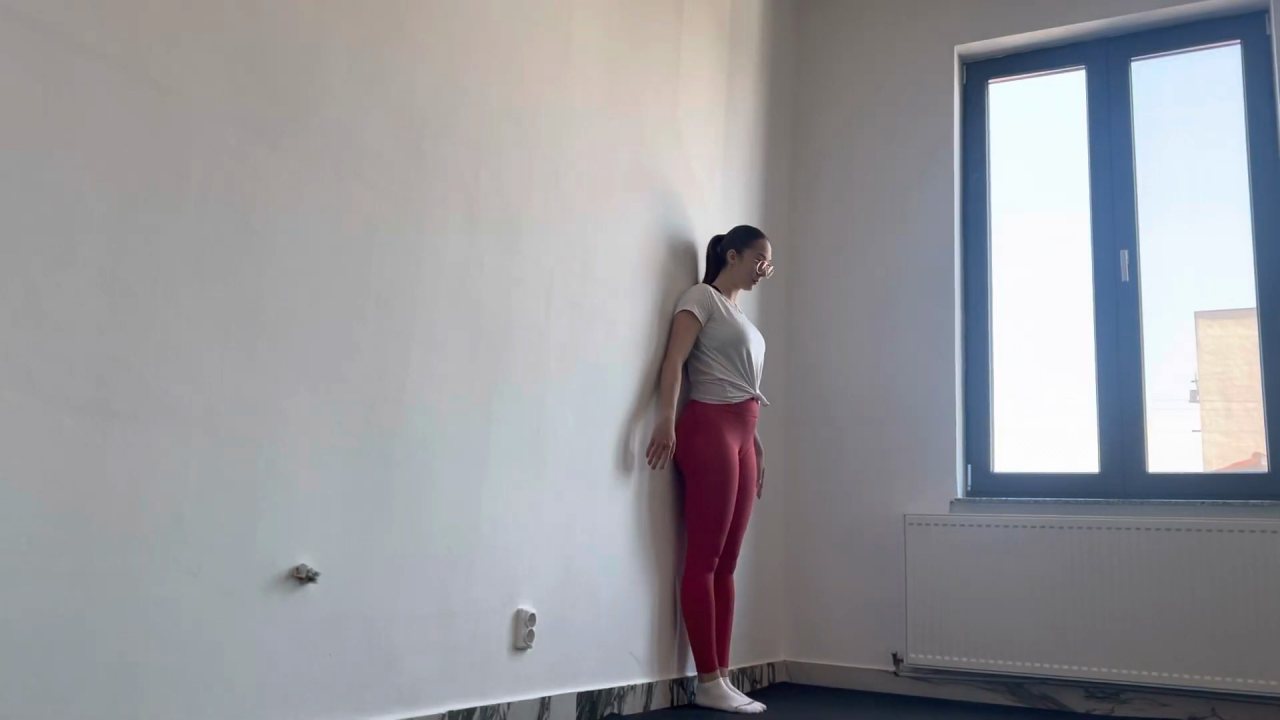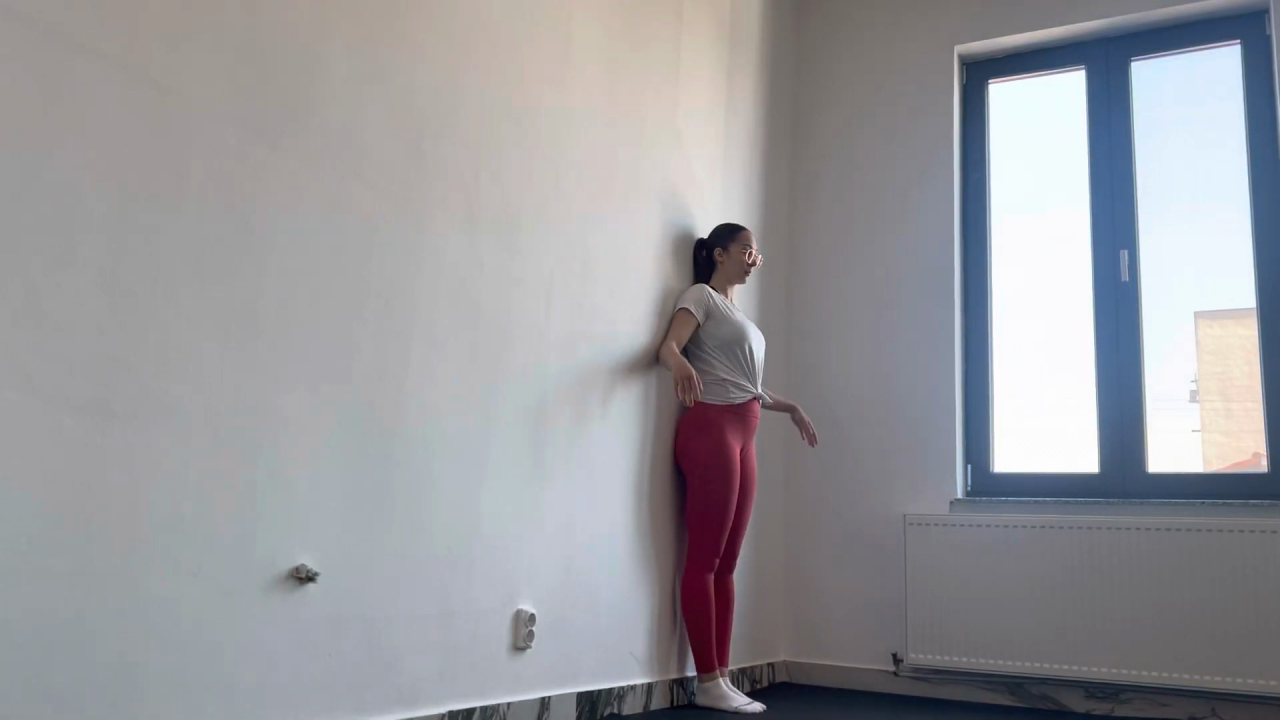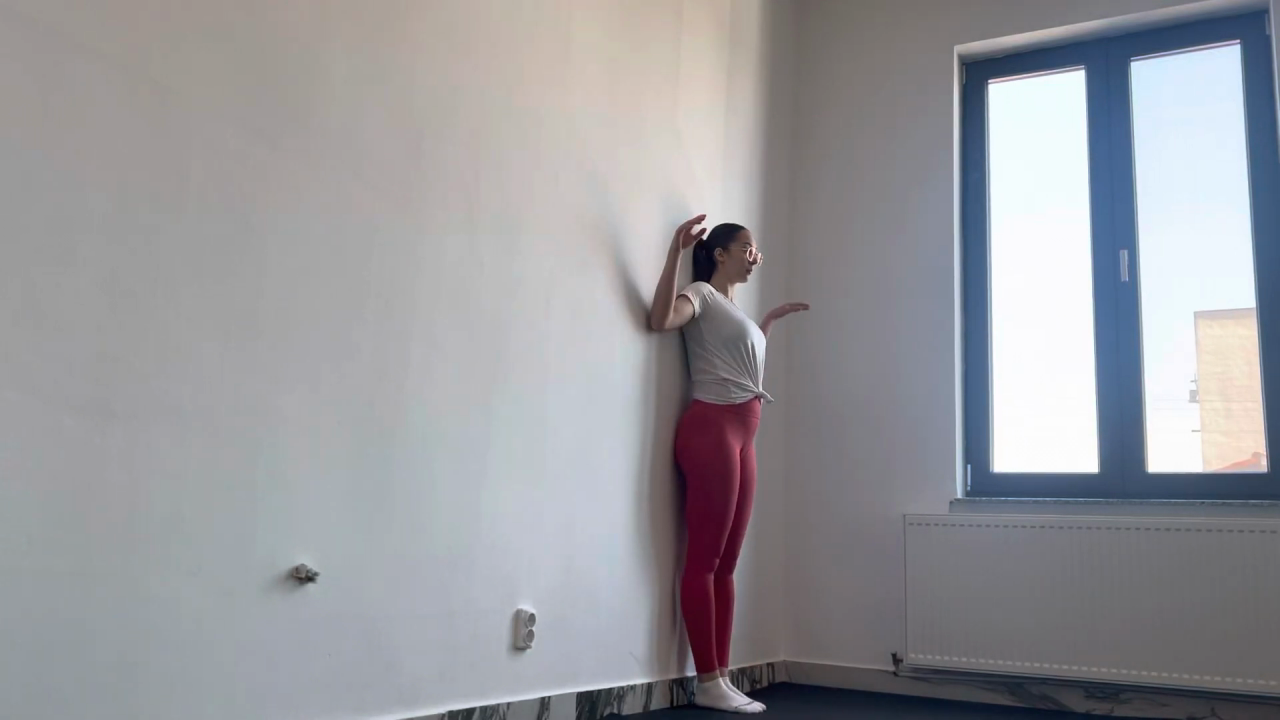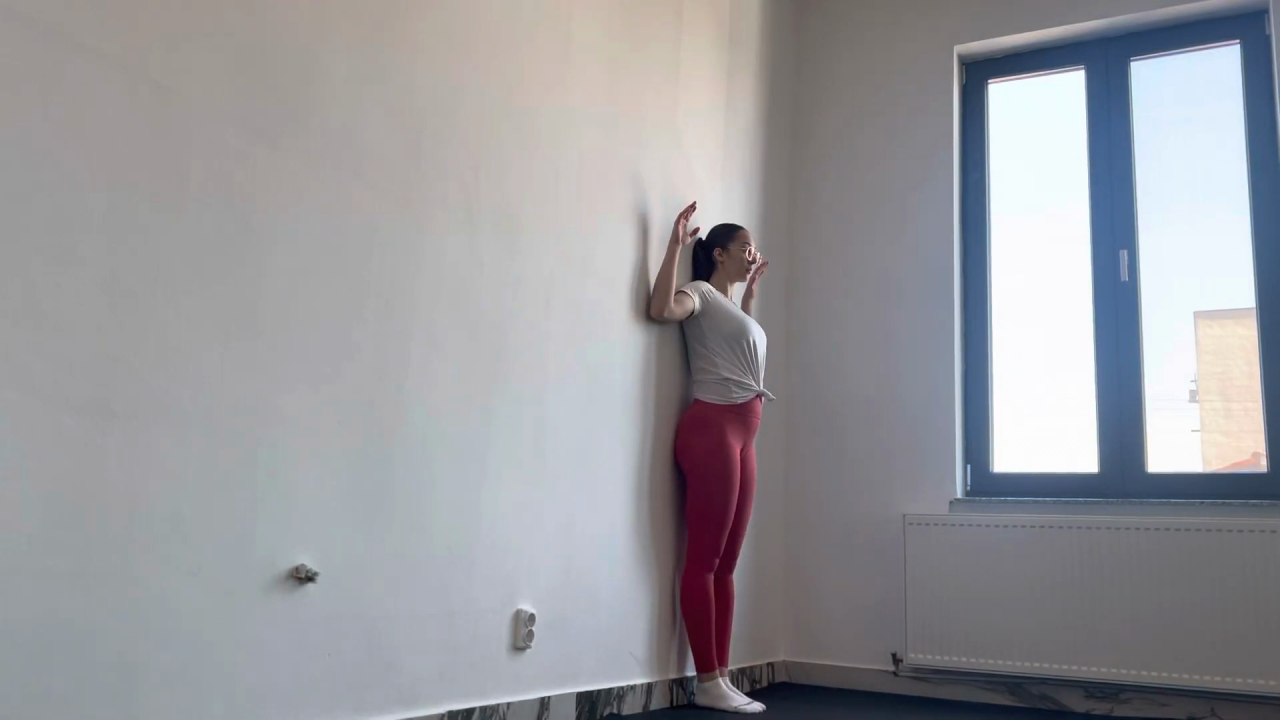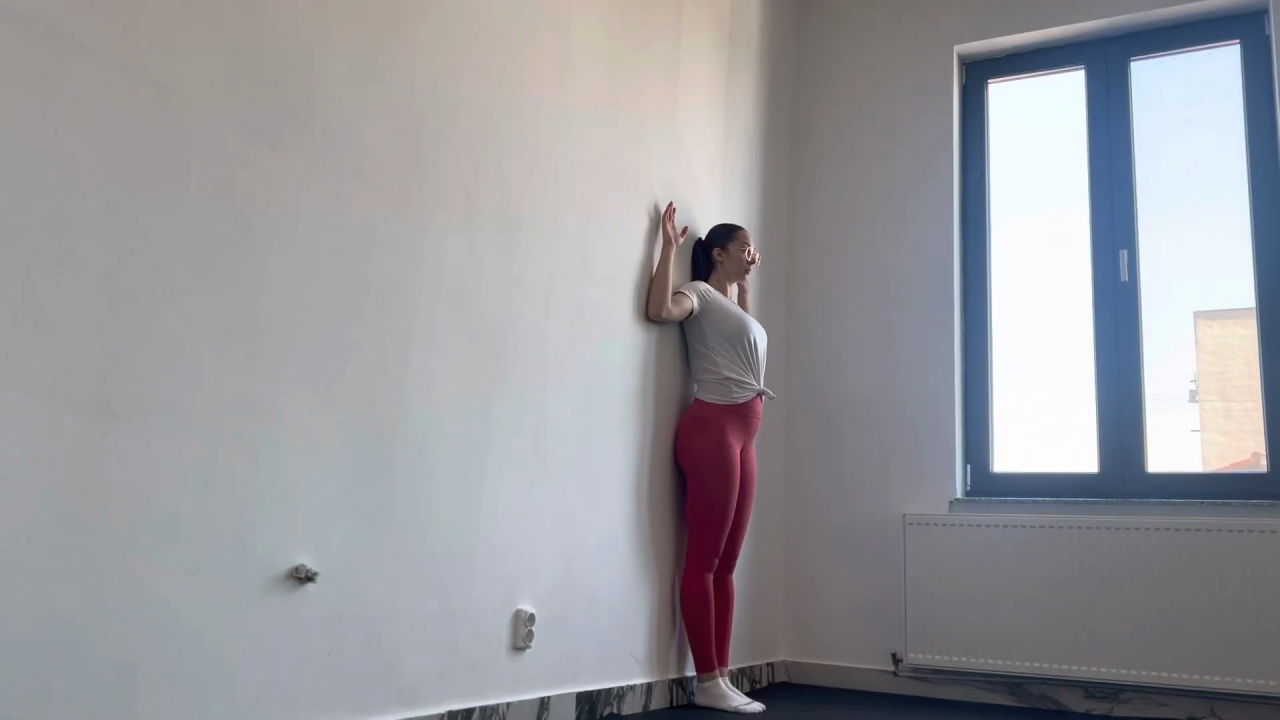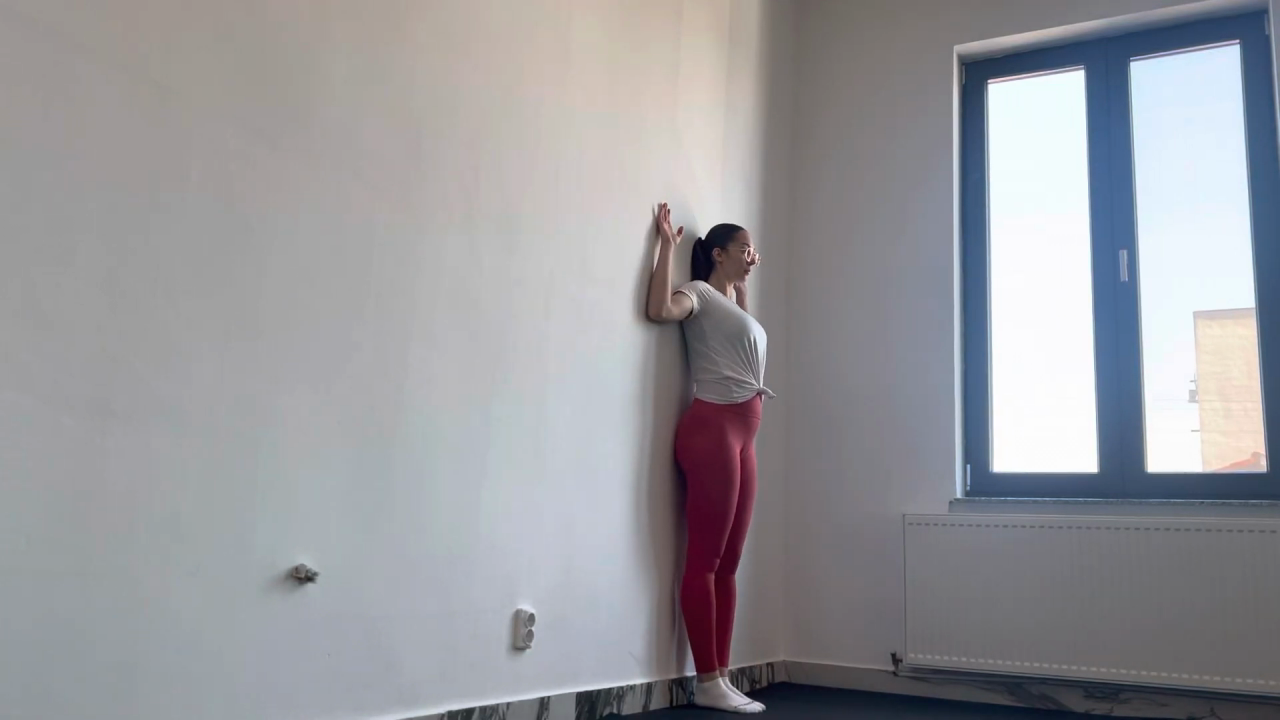
dt=0.3s
person 1, frame 1
left shoulder: (737, 311)
right shoulder: (702, 297)
right elbow: (674, 360)
left wrist: (755, 445)
right wrist: (666, 420)
left hip: (741, 434)
right hip: (709, 428)
left knee: (726, 561)
right knee: (703, 558)
left ankle: (722, 678)
right ankle: (708, 681)
person 1, frame 2
left shoulder: (733, 308)
right shoulder: (700, 296)
right elbow: (668, 344)
left wrist: (789, 406)
right wrist: (677, 362)
left hip: (741, 433)
right hip: (710, 429)
left knee: (726, 562)
right knee: (704, 558)
left ankle: (721, 678)
right ankle: (708, 682)
person 1, frame 3
left shoulder: (730, 304)
right shoulder: (700, 294)
right elbow: (660, 320)
left wrist: (770, 318)
right wrist: (675, 254)
left hip: (741, 433)
right hip: (711, 428)
left knee: (726, 561)
right knee: (704, 559)
left ankle: (722, 678)
right ankle: (708, 683)
person 1, frame 4
left shoulder: (729, 304)
right shoulder: (699, 293)
right elbow: (660, 309)
left wrist: (751, 293)
right wrist: (675, 244)
left hip: (740, 434)
right hip: (712, 428)
left knee: (725, 563)
right knee: (704, 559)
left ankle: (721, 677)
right ankle: (707, 681)
person 1, frame 5
left shoulder: (729, 303)
right shoulder: (699, 294)
right elbow: (659, 309)
left wrist: (744, 288)
right wrist: (669, 247)
left hip: (740, 435)
right hip: (712, 429)
left knee: (725, 563)
right knee: (703, 560)
left ankle: (721, 678)
right ankle: (707, 682)
person 1, frame 6
left shoulder: (729, 301)
right shoulder: (698, 292)
right elbow: (659, 309)
left wrist: (742, 287)
right wrist: (667, 246)
left hip: (740, 434)
right hip: (712, 428)
left knee: (728, 563)
right knee: (705, 560)
left ankle: (721, 677)
right ankle: (707, 682)
